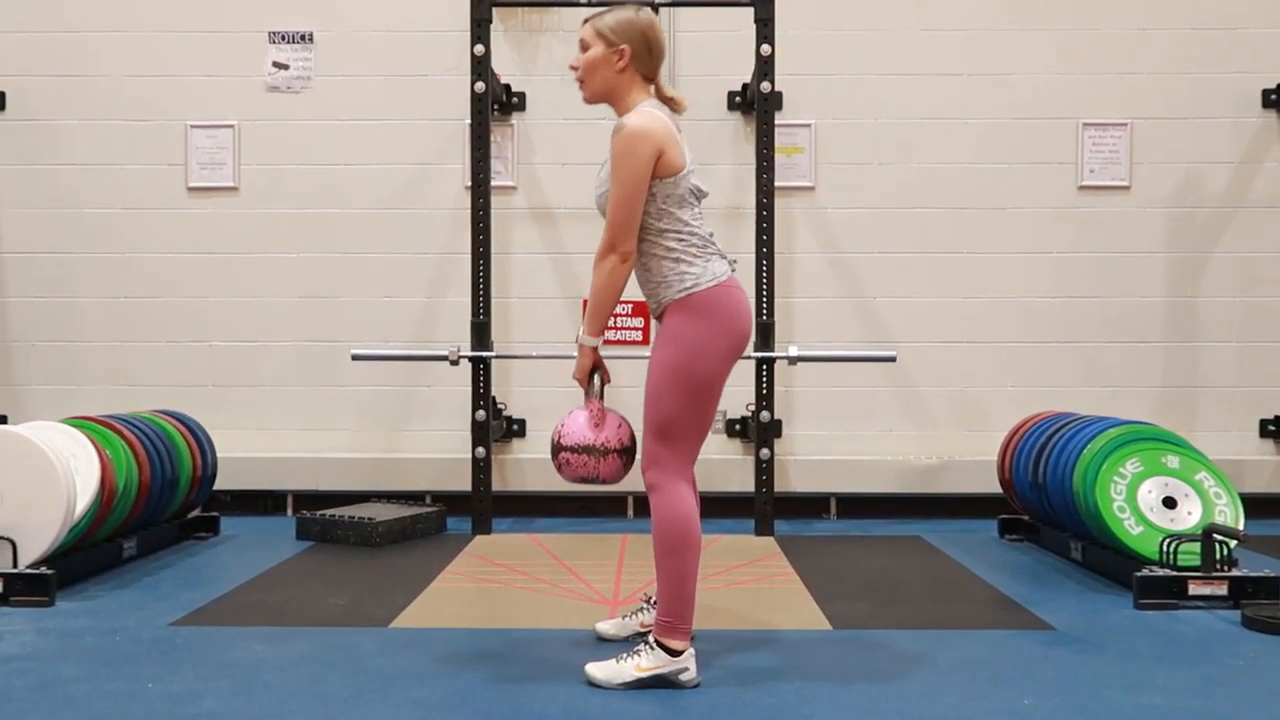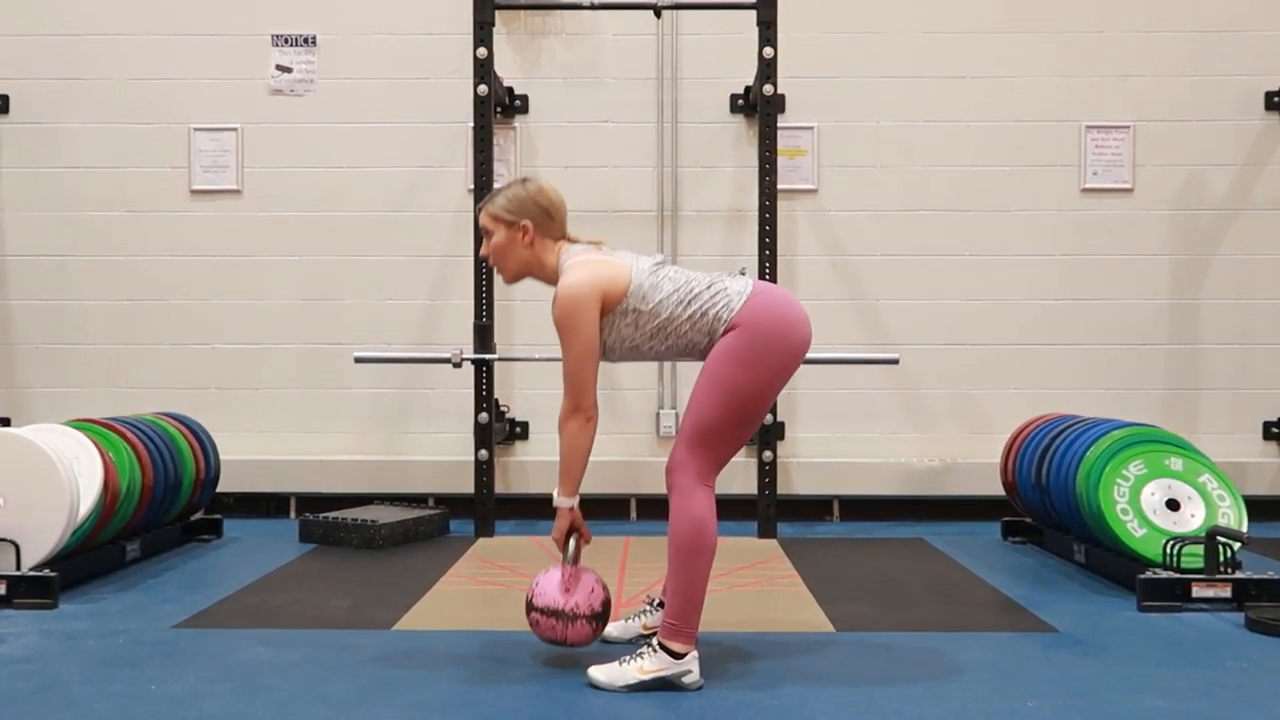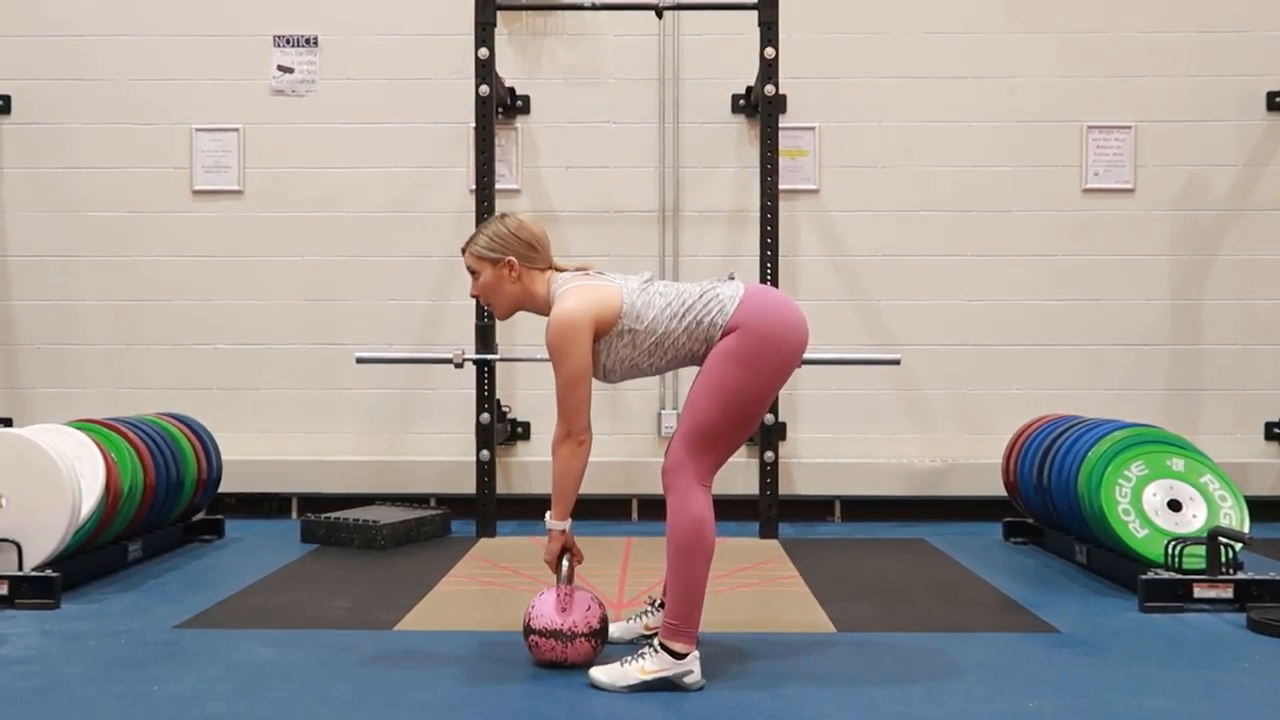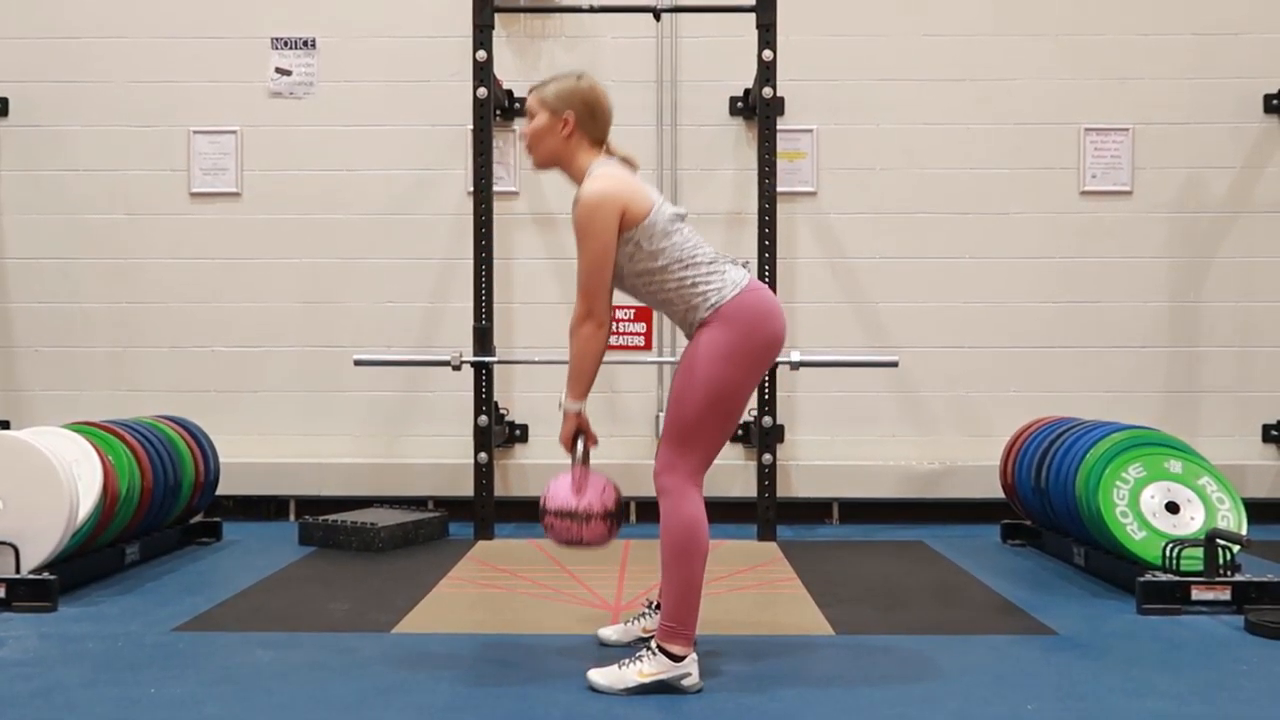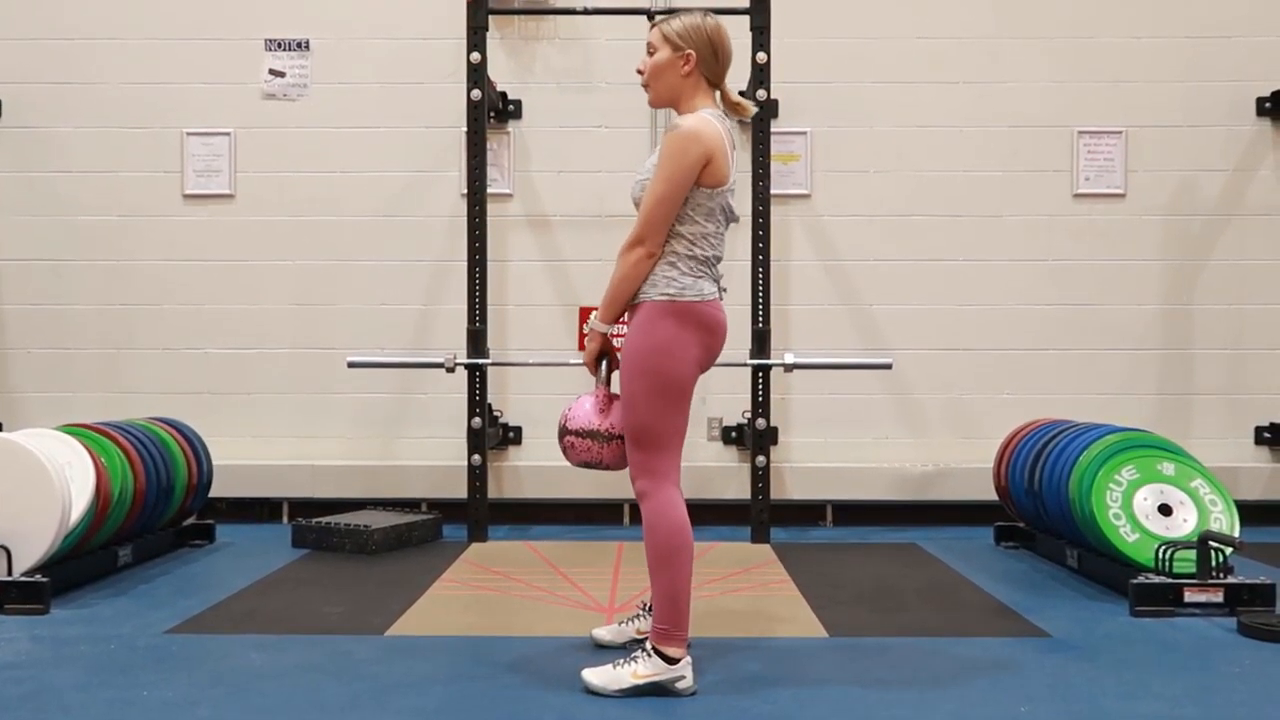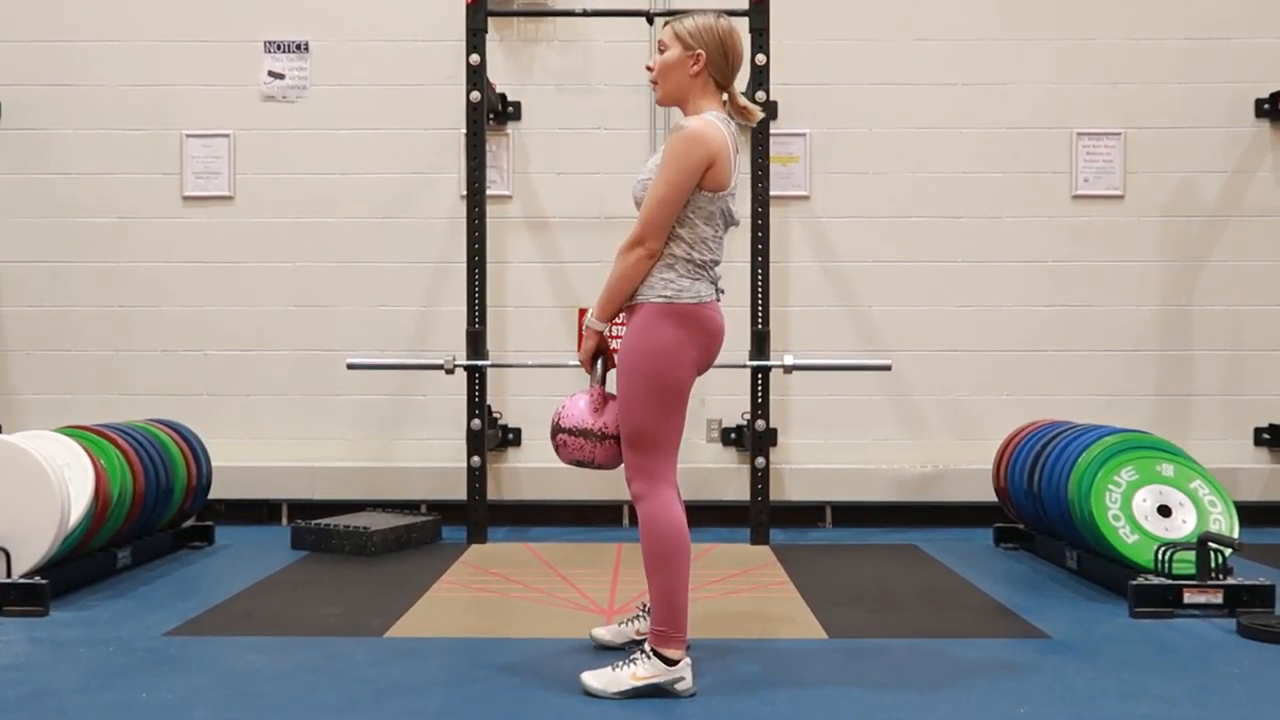
dt=0.5s
person 1, frame 1
left shoulder: (635, 127)
right shoulder: (649, 123)
left elbow: (616, 252)
right elbow: (633, 246)
left wrist: (588, 340)
right wrist: (597, 337)
left hip: (698, 312)
right hip: (704, 307)
left knee: (665, 472)
right knee: (668, 468)
left ankle: (671, 649)
right ankle: (667, 607)
person 1, frame 2
left shoulder: (575, 287)
right shoulder: (583, 267)
left elbow: (581, 414)
right elbow: (576, 407)
left wrist: (565, 502)
right wrist: (569, 498)
left hip: (761, 327)
right hip: (768, 320)
left knee: (689, 474)
right knee: (688, 471)
left ankle: (674, 653)
right ankle: (671, 607)
person 1, frame 3
left shoulder: (568, 314)
right shoulder: (572, 292)
left elbow: (575, 438)
right elbow: (567, 431)
left wrist: (558, 523)
right wrist: (559, 520)
left hip: (758, 329)
right hip: (762, 322)
left knee: (685, 474)
right knee: (686, 470)
left ankle: (676, 652)
right ankle: (672, 607)
person 1, frame 4
left shoulder: (598, 193)
right shoulder: (607, 181)
left elbow: (591, 319)
right elbow: (597, 313)
left wrist: (573, 409)
right wrist: (580, 403)
left hip: (736, 321)
right hip: (737, 314)
left knee: (676, 478)
right knee: (677, 475)
left ankle: (674, 655)
right ankle: (668, 610)
person 1, frame 5
left shoulder: (691, 129)
right shoulder: (707, 129)
left elbow: (644, 245)
left wrist: (602, 324)
right wrist: (618, 320)
left hip: (670, 318)
right hip: (687, 314)
left knee: (655, 482)
right knee: (657, 476)
left ankle: (669, 656)
right ankle: (664, 613)
person 1, frame 6
left shoulder: (695, 133)
right shoulder: (712, 133)
left elbow: (644, 244)
left wrist: (595, 322)
right wrist: (611, 319)
left hip: (666, 319)
right hip: (682, 315)
left knee: (650, 483)
right knee: (653, 477)
left ankle: (668, 658)
right ankle: (663, 614)
